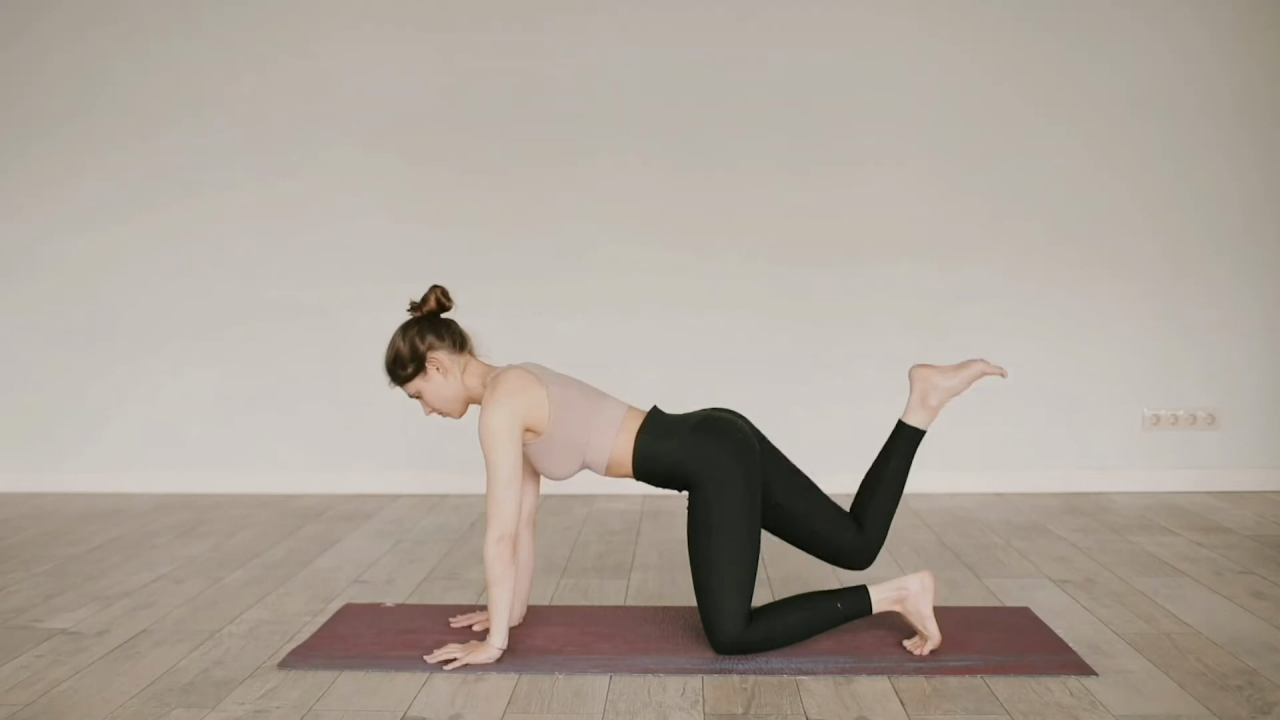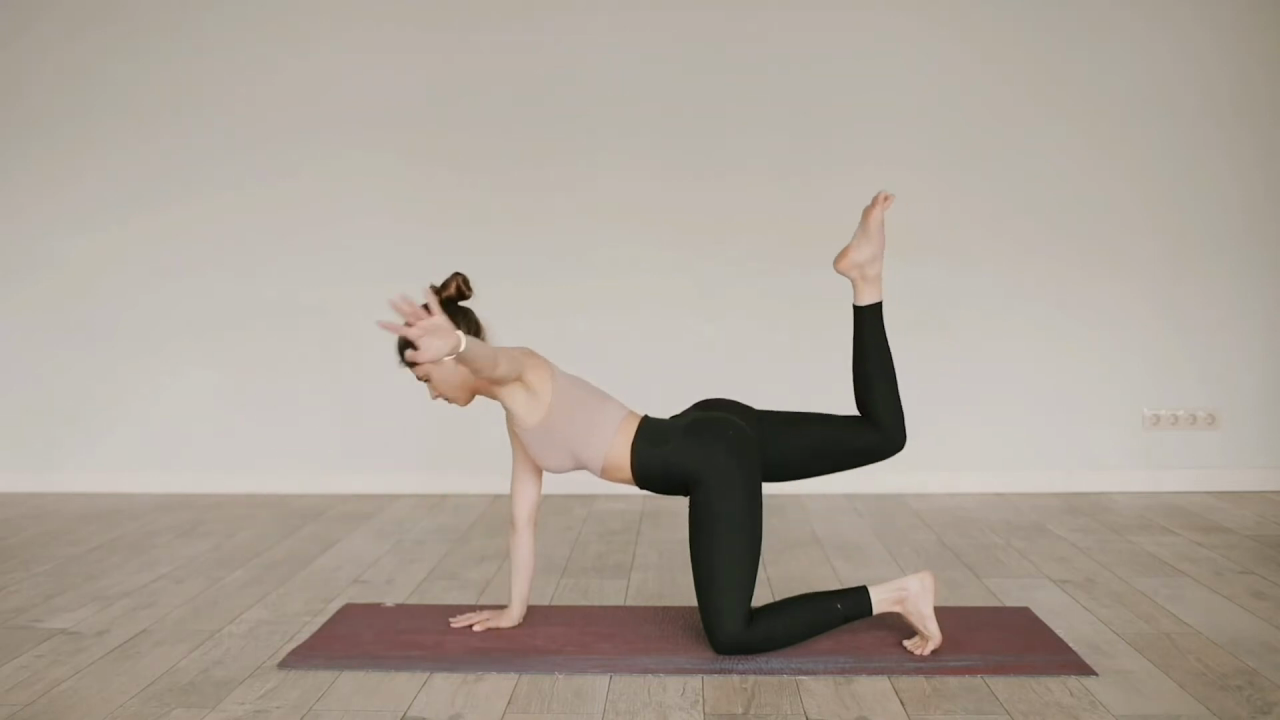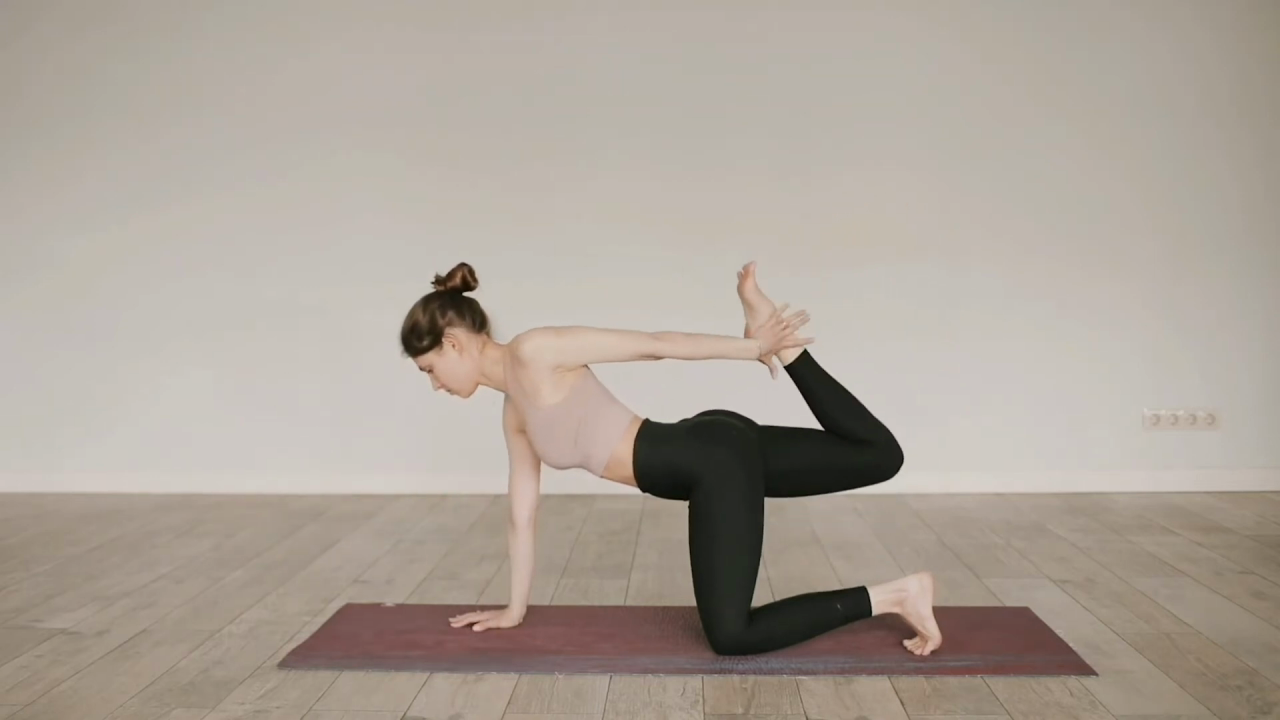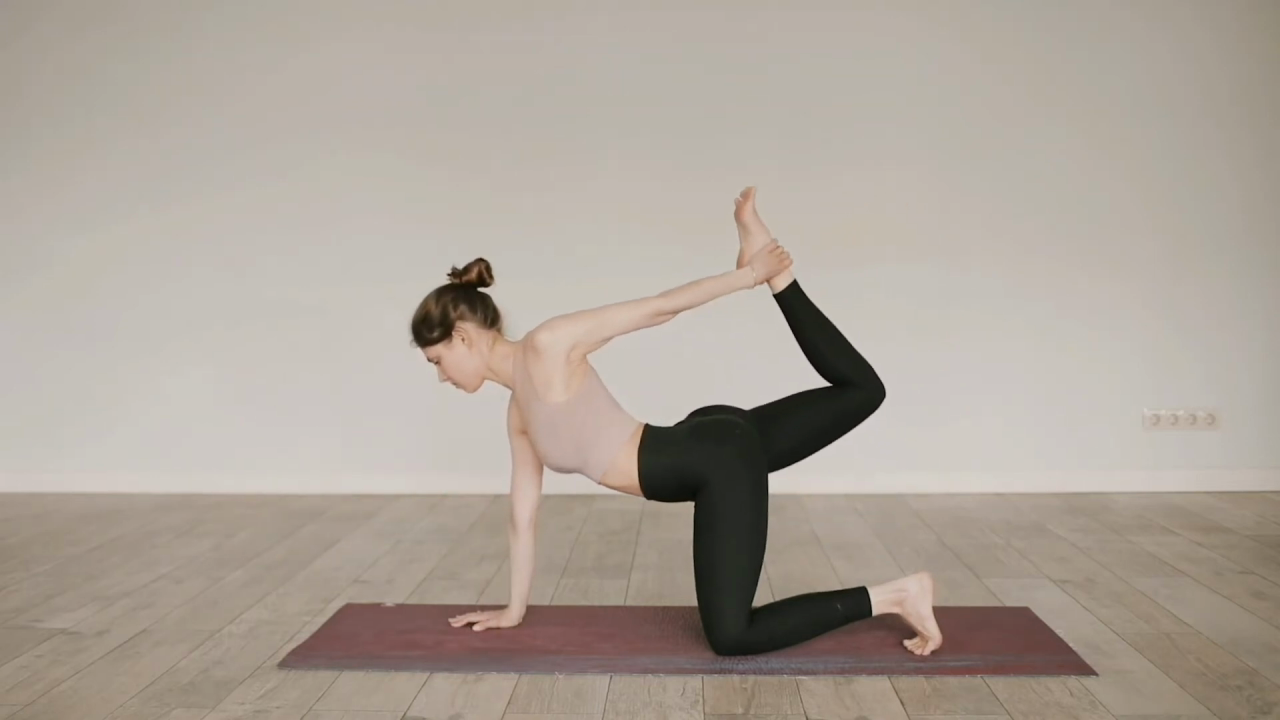
dt=1s
person 1, frame 1
left shoulder: (498, 404)
right shoulder: (515, 394)
left elbow: (501, 533)
right elbow: (524, 518)
left wrist: (493, 640)
right wrist: (513, 608)
left hip: (714, 460)
right hip: (720, 444)
left knee: (730, 633)
right knee: (857, 545)
left ankle: (893, 595)
right ankle: (921, 402)
person 1, frame 2
left shoulder: (513, 370)
right shoulder: (516, 413)
left elbow: (492, 365)
right elbow: (524, 515)
left wrist: (458, 351)
right wrist: (514, 608)
left hip: (714, 457)
right hip: (716, 439)
left knee: (731, 634)
right knee: (884, 435)
left ankle: (893, 595)
right ankle: (863, 277)
person 1, frame 3
left shoulder: (533, 351)
right shoulder: (514, 411)
left elbow: (652, 344)
right elbow: (522, 514)
left wrist: (751, 348)
right wrist: (514, 609)
left hip: (716, 456)
right hip: (708, 457)
left knee: (731, 637)
left ankle: (892, 596)
person 1, frame 4
left shoulder: (547, 346)
right shoulder: (519, 411)
left elbow: (658, 308)
right elbow: (523, 516)
left wrist: (750, 277)
right wrist: (515, 608)
left hip: (719, 457)
right hip: (711, 451)
left knee: (731, 636)
left ankle: (891, 596)
